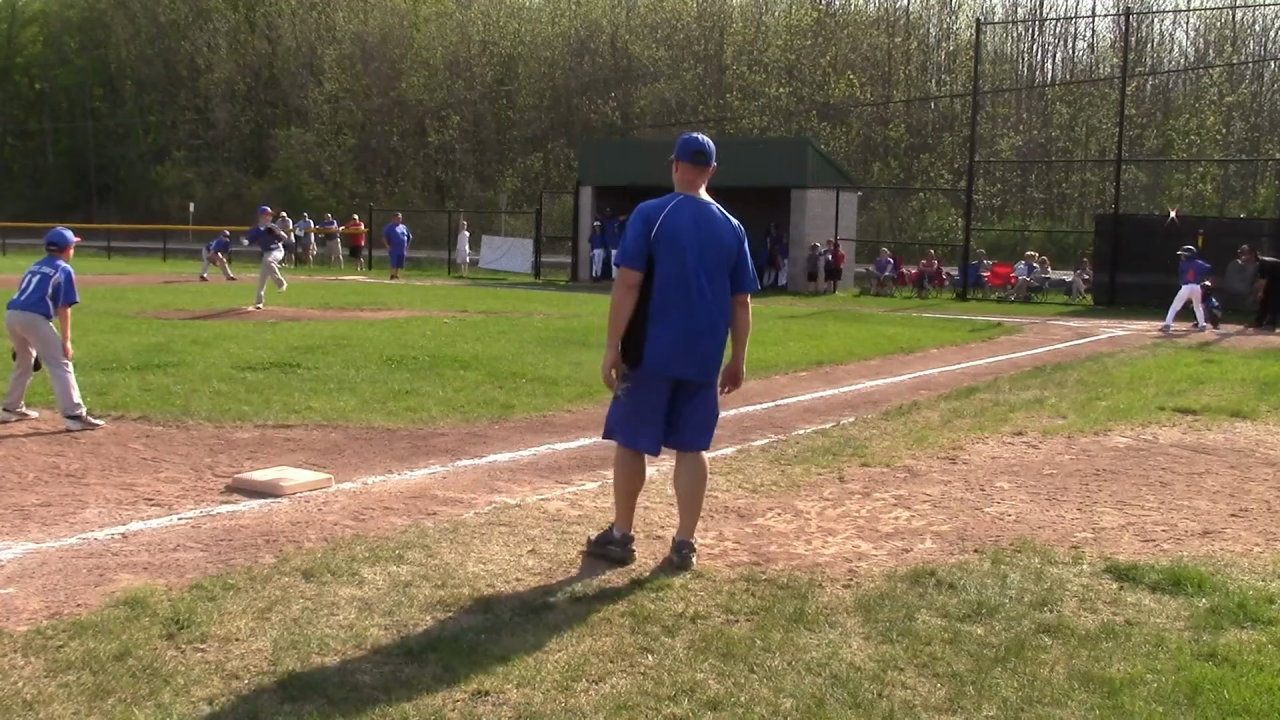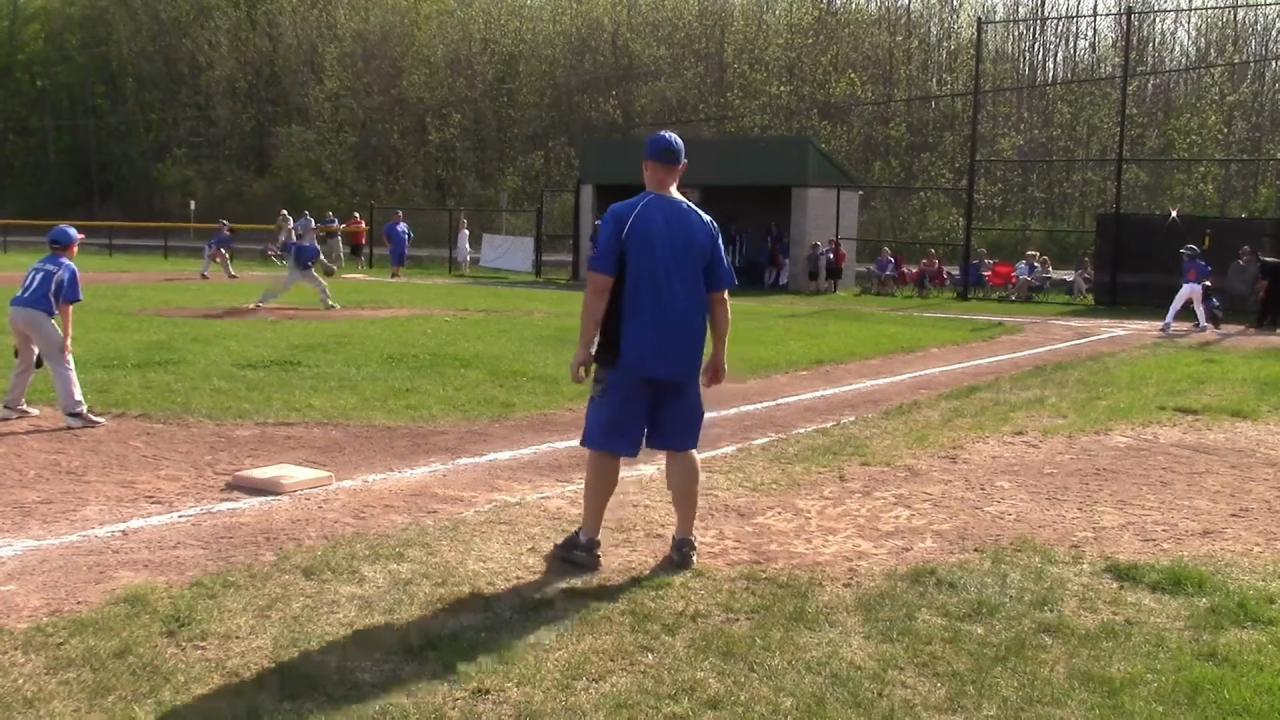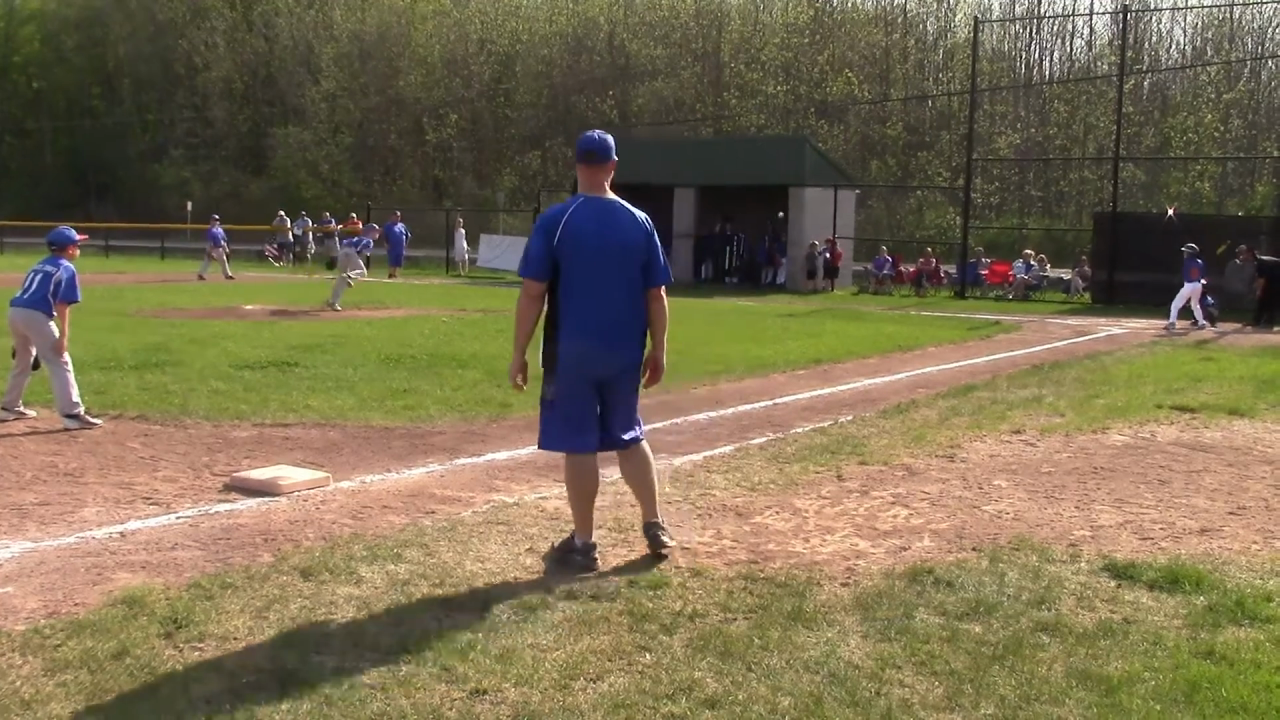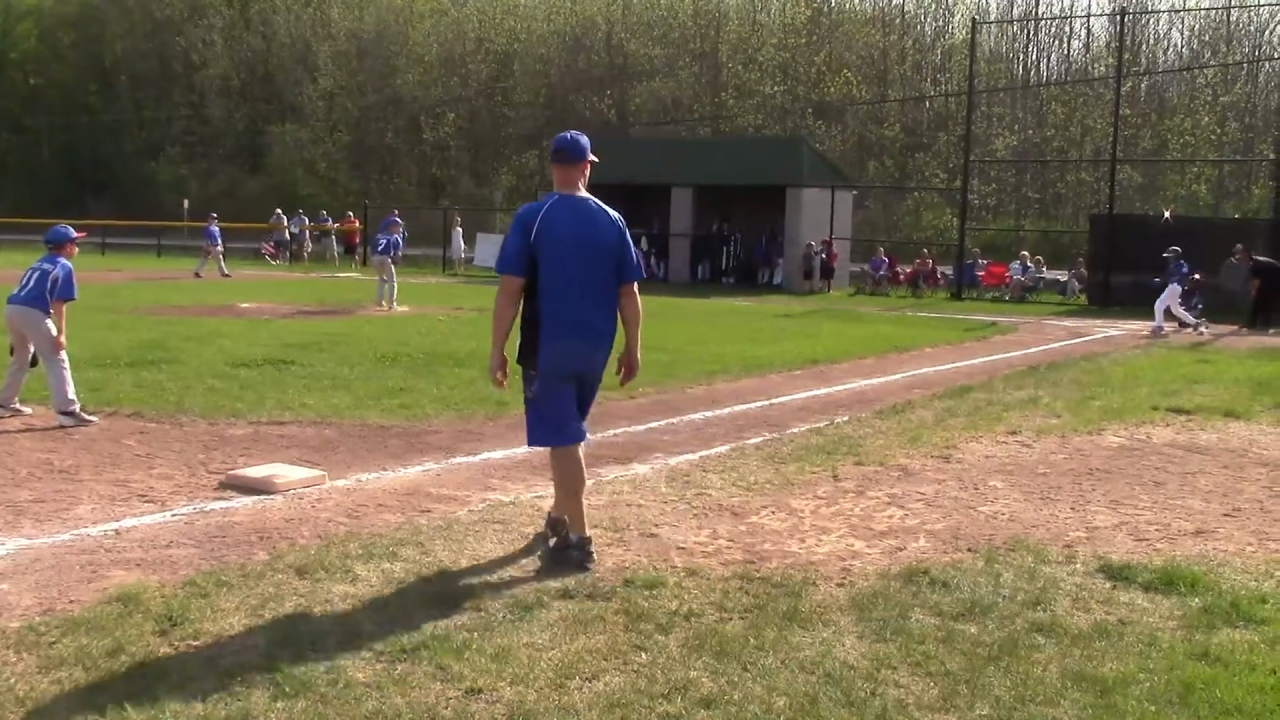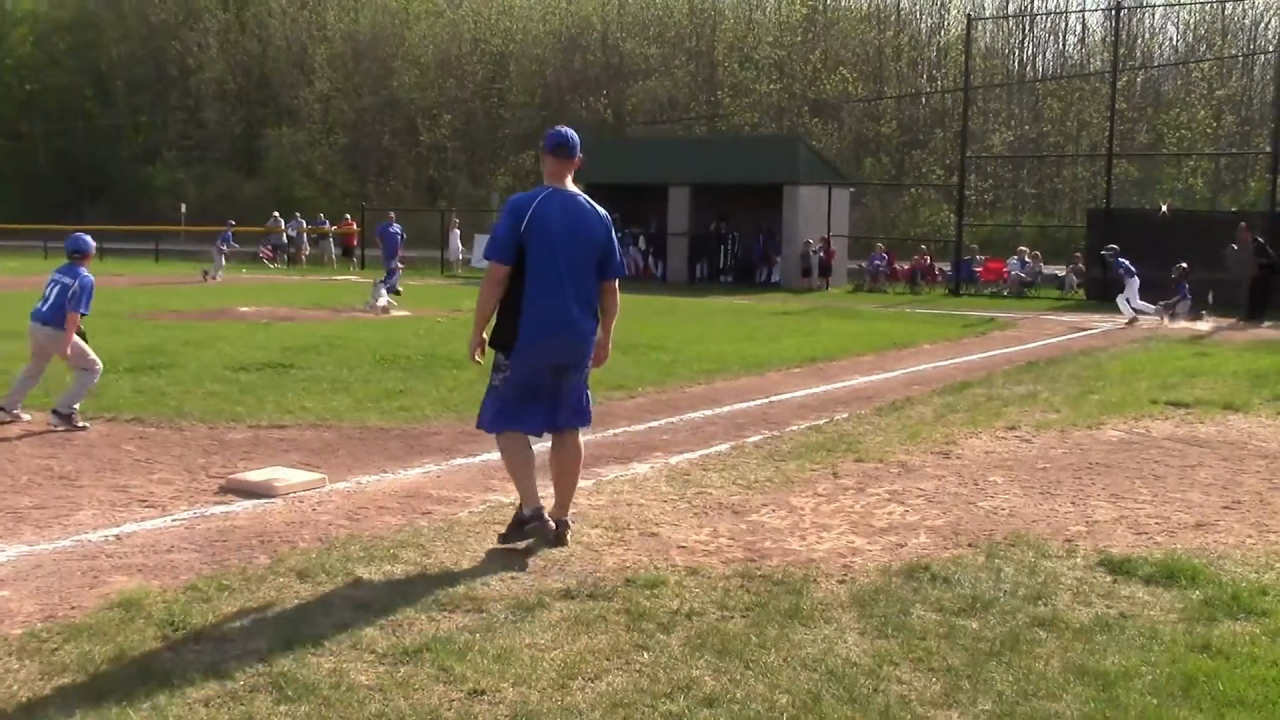
dt=0.5s
person 1, frame 1
left shoulder: (651, 214)
right shoulder: (732, 227)
left elbow: (628, 285)
right elbow: (741, 303)
left wrist: (612, 346)
right wrist: (738, 359)
left hip: (650, 354)
right hip: (704, 358)
left knee: (631, 442)
right knee: (691, 447)
left ankle: (621, 535)
right ankle: (684, 543)
person 1, frame 2
left shoulder: (622, 216)
right shoulder: (704, 224)
left elbow: (600, 287)
right elbow: (719, 298)
left wrist: (584, 345)
right wrist: (719, 352)
left hip: (626, 354)
right hip: (682, 357)
left knee: (606, 445)
right knee: (681, 446)
left ankle: (587, 540)
right ankle: (684, 542)
person 1, frame 3
left shoulder: (555, 221)
right shoulder: (639, 222)
left elbow: (533, 294)
right elbow: (656, 296)
left wrist: (519, 353)
right wrist: (657, 350)
left hip: (571, 355)
right hip: (624, 355)
left knee: (578, 447)
right knee: (629, 437)
left ankle: (583, 543)
right ankle: (654, 524)
person 1, frame 4
left shoulder: (531, 217)
right shoulder: (611, 220)
left elbow: (510, 290)
right elbow: (629, 292)
left wrist: (498, 348)
right wrist: (632, 347)
left hip: (548, 349)
right hip: (595, 348)
left knee: (562, 439)
right knee: (572, 430)
left ankle: (578, 538)
right ankle: (560, 517)
person 1, frame 5
left shoulder: (521, 207)
right shoulder: (599, 217)
left elbow: (496, 277)
right elbow: (609, 288)
left wrist: (478, 330)
right wrist: (604, 336)
left hip: (525, 339)
right hip: (577, 342)
left knee: (508, 422)
right knee: (567, 428)
left ankle: (531, 509)
right ankle: (559, 519)
person 2, frame 1
left shoulder: (35, 267)
right shoulder: (64, 270)
right elbow: (63, 308)
right wrist: (66, 340)
left hip: (12, 315)
right hip: (33, 318)
left knee: (24, 363)
right knee: (60, 364)
left ankle: (11, 409)
right ankle: (74, 416)
person 2, frame 2
left shoulder: (39, 263)
right shoulder: (67, 267)
right elbow: (65, 305)
right wrist: (67, 337)
left hip: (15, 311)
right hip: (36, 315)
left knee: (26, 359)
right knee: (62, 362)
left ankle: (12, 406)
right ankle: (75, 413)
person 2, frame 3
left shoulder: (40, 265)
right shoulder: (66, 269)
right elbow: (62, 305)
right wrist: (63, 336)
left hip: (15, 312)
right hip: (36, 316)
left knee: (23, 360)
right knee: (60, 363)
left ankle: (9, 407)
right ankle: (73, 414)
person 2, frame 4
left shoulder: (39, 263)
right shoulder: (64, 267)
right elbow: (58, 302)
left wrist: (20, 332)
right wrist: (61, 333)
right hip: (32, 313)
left knee: (21, 357)
right knee: (57, 360)
right ankle: (68, 411)
person 2, frame 5
left shoulder: (59, 272)
right shoulder: (85, 279)
right elbow: (74, 313)
right wrist: (67, 344)
left hip: (36, 325)
right hip: (55, 330)
left knee: (35, 367)
right knee: (93, 367)
right ankle: (63, 412)
